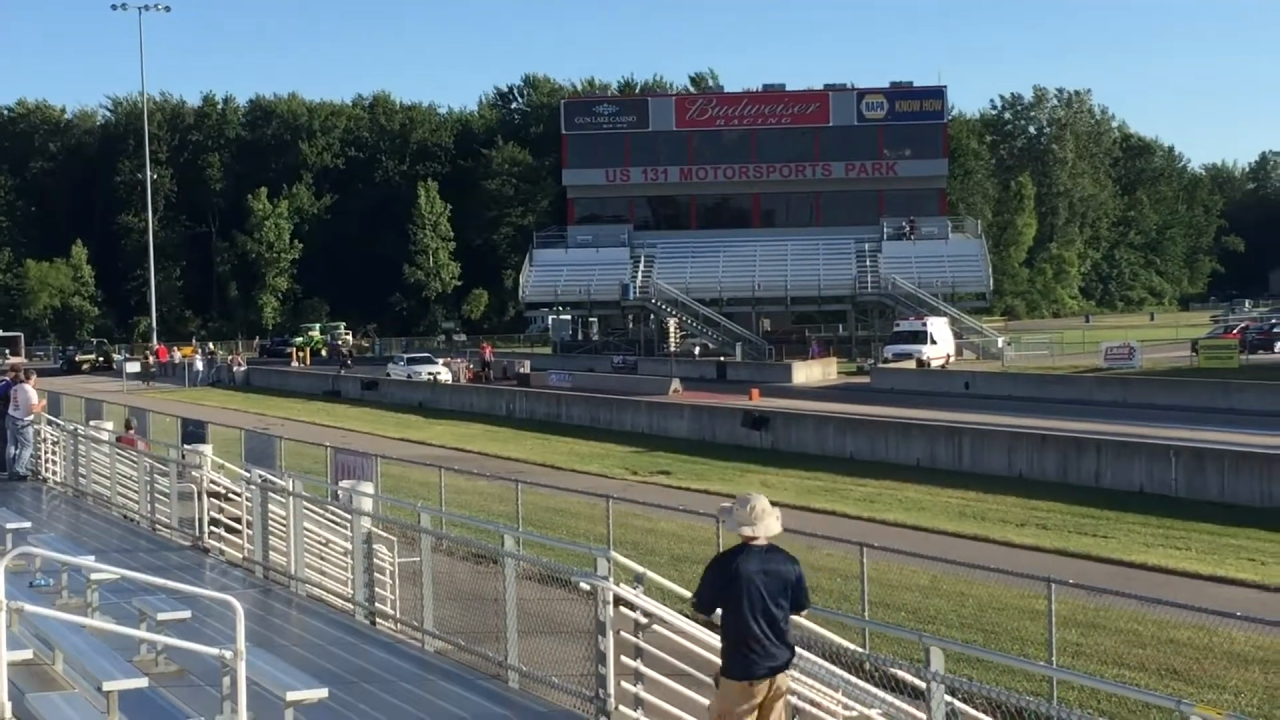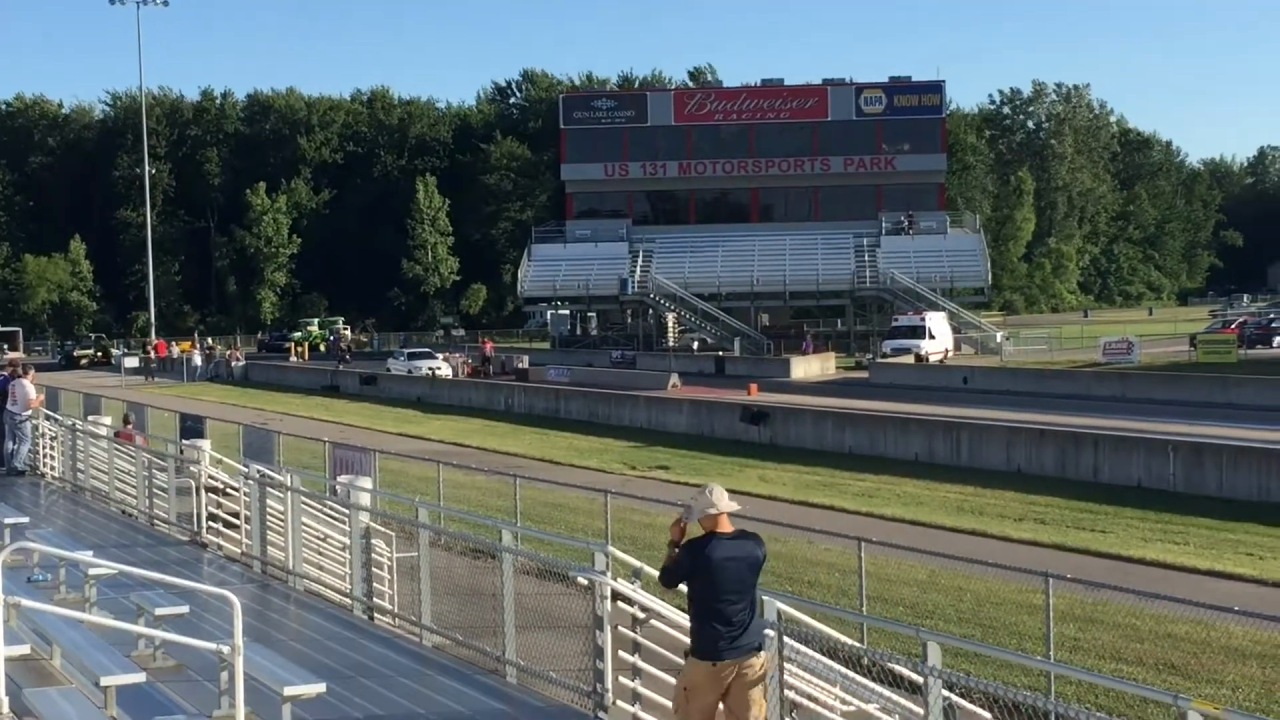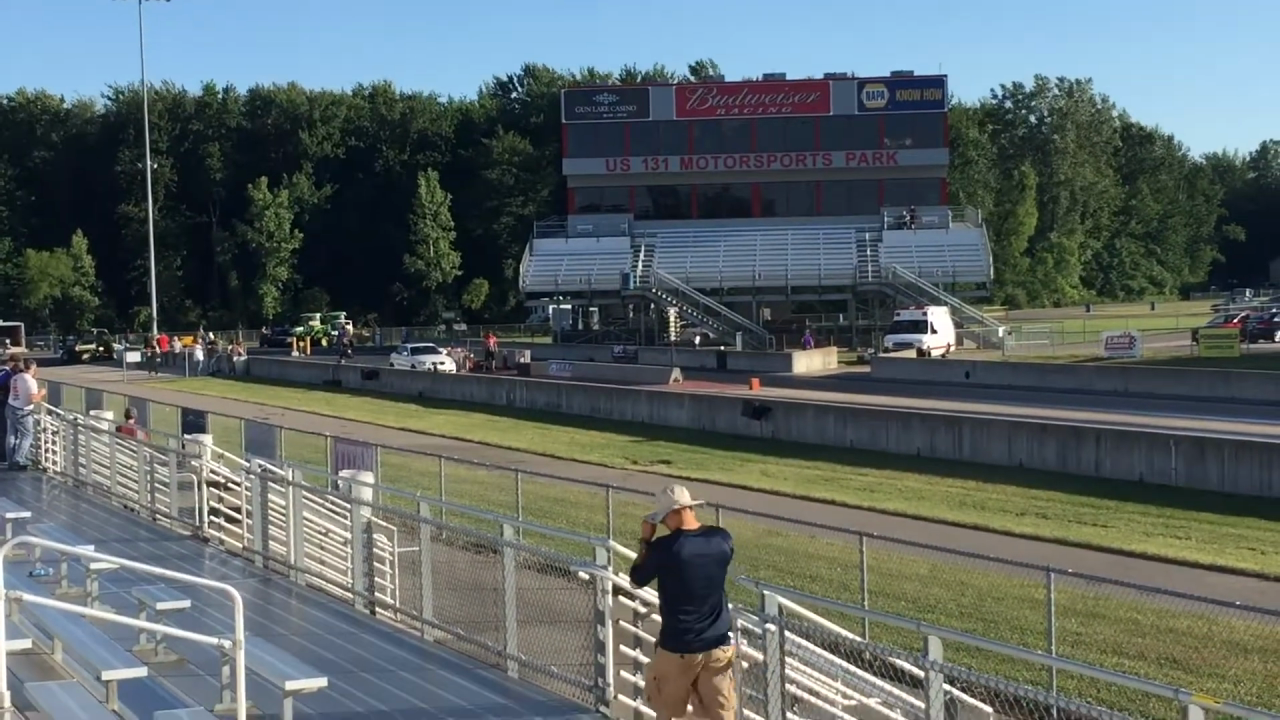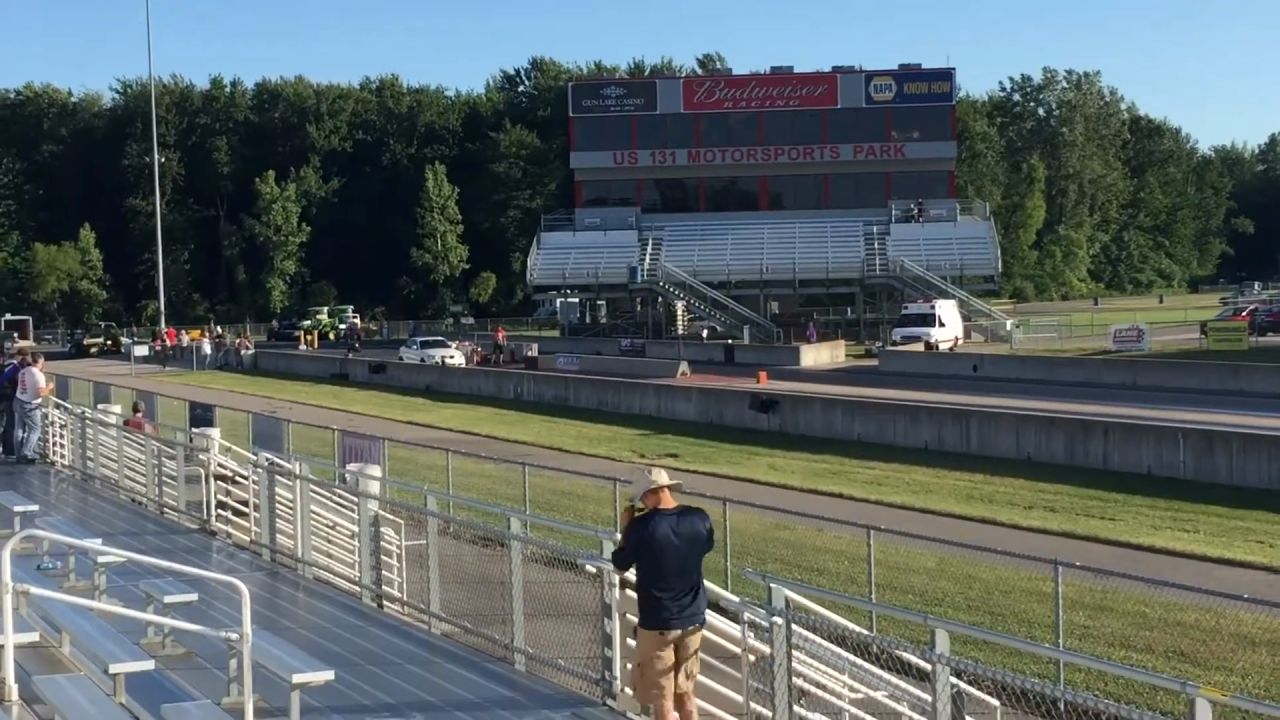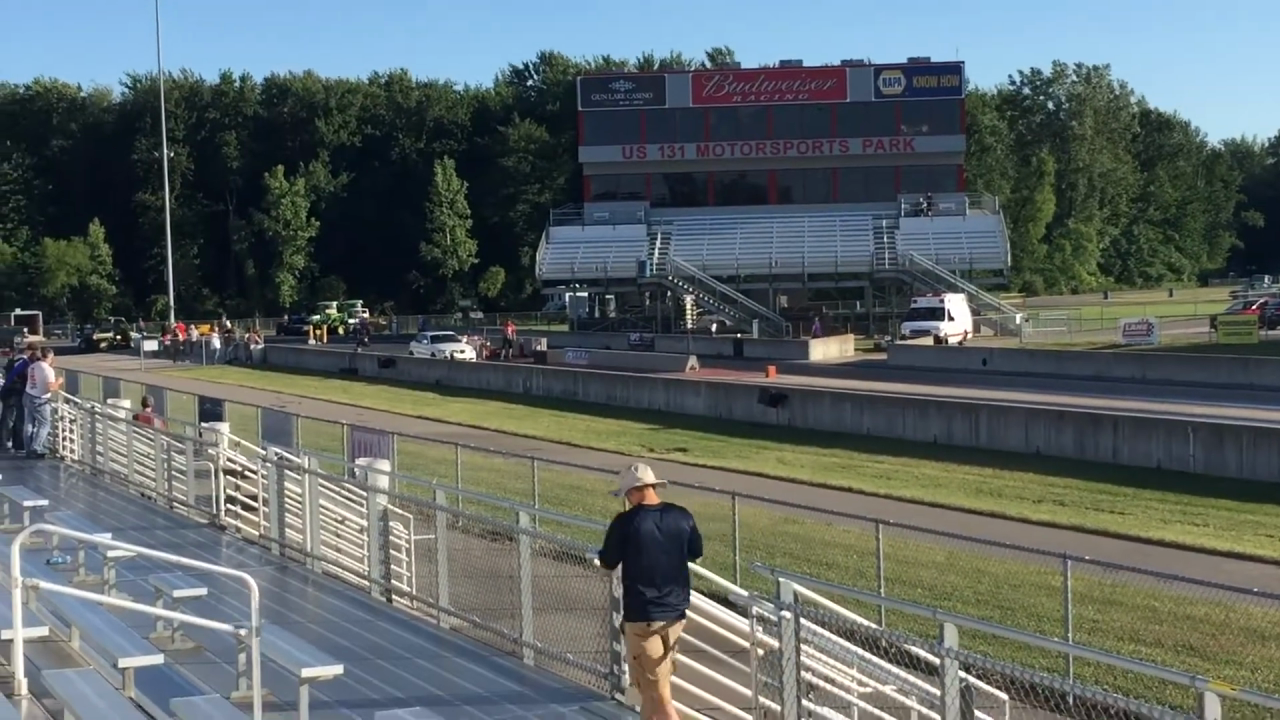
dt=0.2s
person 1, frame 1
left shoulder: (727, 563)
right shoulder: (788, 563)
left elbow: (702, 609)
right elbow: (800, 608)
left hip: (741, 671)
right hip: (779, 667)
person 1, frame 2
left shoulder: (697, 550)
right shoulder: (755, 545)
left elbow: (666, 581)
left wrist: (674, 544)
left hip: (709, 655)
right hip: (751, 653)
person 1, frame 3
left shoulder: (665, 548)
right shoulder: (722, 539)
left elbow: (637, 580)
left wrist: (645, 541)
left hip: (677, 647)
right hip: (718, 643)
person 1, frame 4
left shoulder: (641, 526)
right shoulder: (700, 519)
left elbow: (620, 564)
left wrist: (626, 529)
left hip: (656, 624)
right hip: (693, 620)
left knee: (660, 699)
right knee: (684, 693)
person 1, frame 5
left shoulder: (625, 523)
right shoulder: (683, 517)
left elbow: (608, 564)
right elbow: (696, 554)
left wrist: (613, 534)
left hip: (642, 617)
right hip: (676, 614)
left knee: (659, 692)
right knee: (652, 681)
